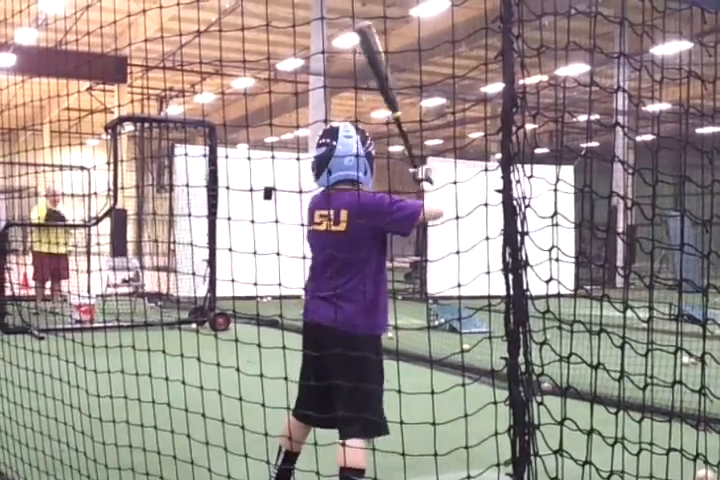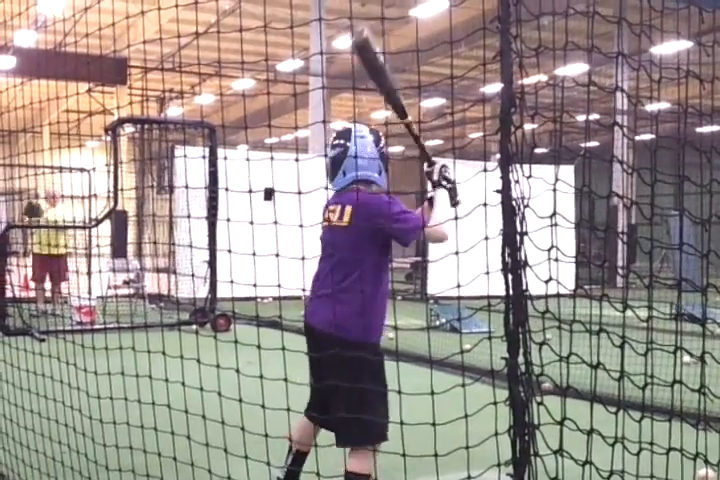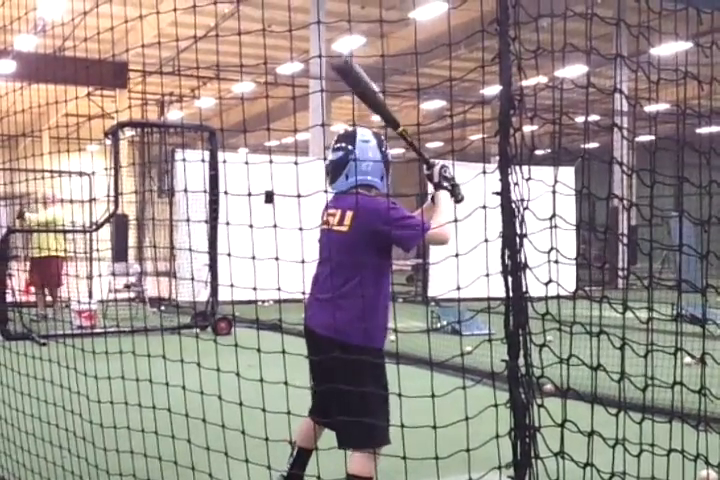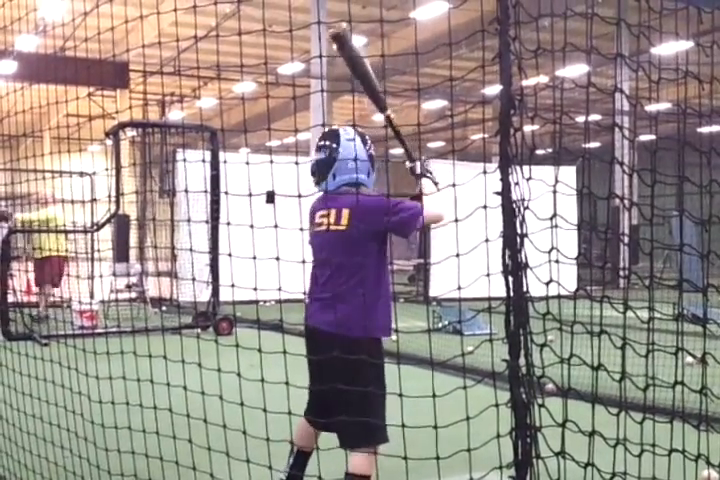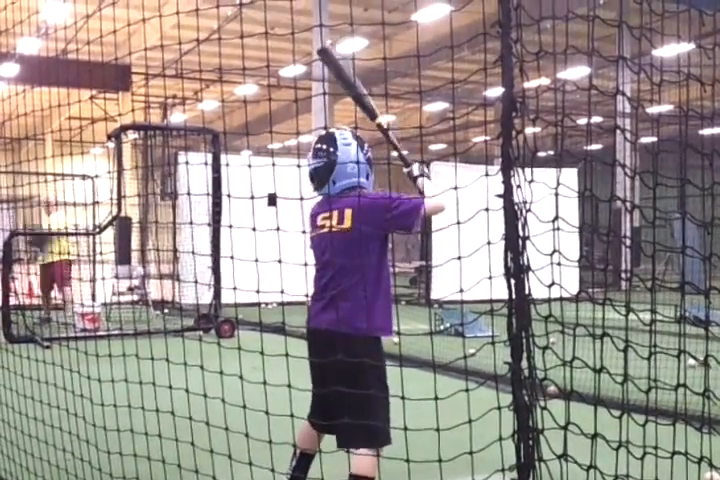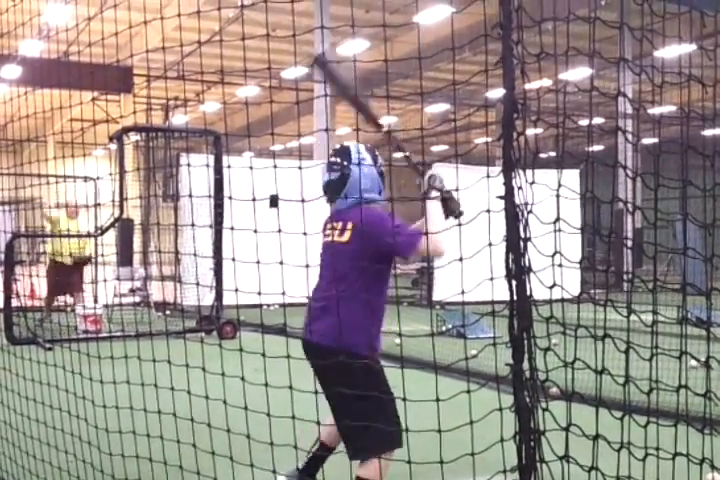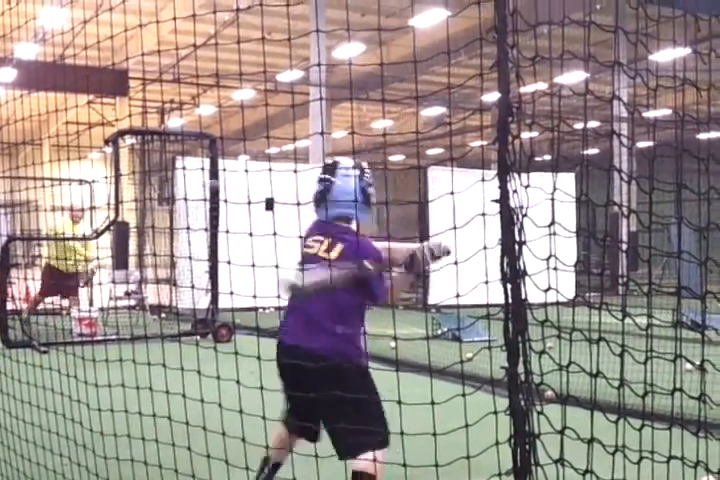
dt=0.3s
person 1, frame 1
left shoulder: (316, 205)
right shoulder: (369, 205)
right elbow: (434, 210)
left wrist: (395, 210)
left hip: (316, 323)
right hip: (355, 330)
left knee: (305, 409)
right knee: (358, 425)
person 1, frame 2
left shoulder: (337, 204)
right shoulder: (375, 204)
left elbow: (405, 222)
right elbow: (438, 232)
left wrist: (432, 199)
left hip: (320, 322)
right hip: (352, 330)
left knee: (320, 408)
right knee: (367, 429)
person 1, frame 3
left shoulder: (334, 207)
right shoulder: (376, 209)
left elbow: (404, 225)
right elbow: (440, 234)
left wrist: (436, 198)
right wrist: (444, 189)
left hip: (319, 326)
right hip: (354, 335)
left knee: (323, 409)
right knee: (369, 433)
person 1, frame 4
left shoulder: (319, 208)
right shoulder: (369, 206)
right elbow: (434, 214)
left wrist: (410, 199)
left hip: (319, 327)
right hip: (355, 333)
left knee: (318, 411)
right knee: (365, 431)
person 1, frame 5
left shoulder: (319, 212)
right shoulder: (371, 206)
right elbow: (436, 204)
left wrist: (408, 195)
right wrist: (421, 178)
left hip: (321, 330)
right hip: (356, 333)
left knee: (321, 414)
right knee: (368, 433)
person 1, frame 6
left shoulder: (336, 221)
right shoulder: (373, 220)
left elbow: (397, 242)
right elbow: (433, 249)
left wrist: (430, 212)
right wrist: (433, 198)
left hip: (319, 338)
right hip: (348, 344)
left knee: (350, 412)
right knee: (381, 439)
person 1, frame 7
left shoulder: (315, 232)
right shoulder: (363, 249)
right elbow: (381, 296)
left hip: (292, 348)
right hip: (338, 354)
left knee: (296, 419)
right knee: (369, 442)
person 2, frame 1
left shoulder: (63, 210)
right shoulder: (39, 208)
right elbow: (34, 224)
left wrist: (63, 221)
right wrist: (46, 220)
left hip: (59, 250)
right hip: (42, 249)
left knee: (57, 279)
right knee: (40, 278)
left ankle: (55, 305)
right ankle: (39, 305)
person 2, frame 2
left shoulder: (62, 211)
left elbow: (57, 221)
left wrist: (43, 214)
left hip: (57, 251)
right hip: (39, 250)
left knee: (56, 281)
right knee: (39, 280)
left ankle: (56, 308)
right ankle: (40, 308)
person 2, frame 3
left shoulder: (56, 213)
right shoulder: (40, 214)
left elbow: (40, 219)
right elbow: (30, 228)
left wrist: (25, 215)
right wrist: (25, 219)
left hip: (53, 254)
right hip: (37, 254)
left knee: (52, 284)
right knee: (38, 285)
right ankle: (41, 312)
person 2, frame 4
left shoulder: (55, 211)
right shoulder: (40, 217)
left elbow: (34, 217)
right elbow: (35, 237)
left wrist: (18, 217)
right wrist: (29, 249)
left hip: (55, 254)
right hip: (40, 255)
left knee: (48, 282)
right knee: (41, 284)
left ankle: (42, 311)
right ankle: (43, 313)
person 2, frame 5
left shoulder: (58, 217)
right shoulder: (47, 221)
left elbow: (55, 228)
left wrist: (46, 235)
left hip: (60, 258)
right hip: (46, 260)
left knee: (64, 285)
right knee: (45, 290)
right ankle: (46, 315)
person 2, frame 6
right shoulder: (59, 219)
left elbow: (86, 244)
right elbow: (48, 216)
left wrist: (86, 255)
left hip: (75, 263)
right hip: (57, 262)
left knee: (78, 292)
right knee: (52, 292)
right ankle: (46, 314)
person 2, frame 7
left shoulder: (85, 230)
right shoulder: (62, 224)
left elbow: (90, 250)
right elbow: (68, 242)
left wrist: (89, 268)
right wrist: (85, 254)
left hip: (72, 269)
right hip: (54, 265)
left knee: (73, 296)
right knee: (43, 293)
right ankle: (27, 313)
